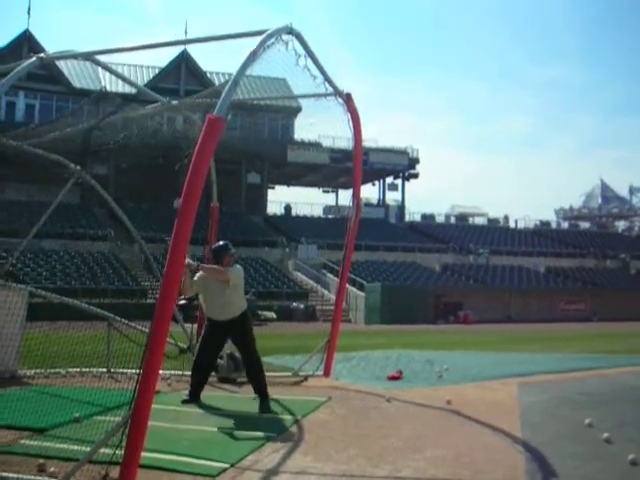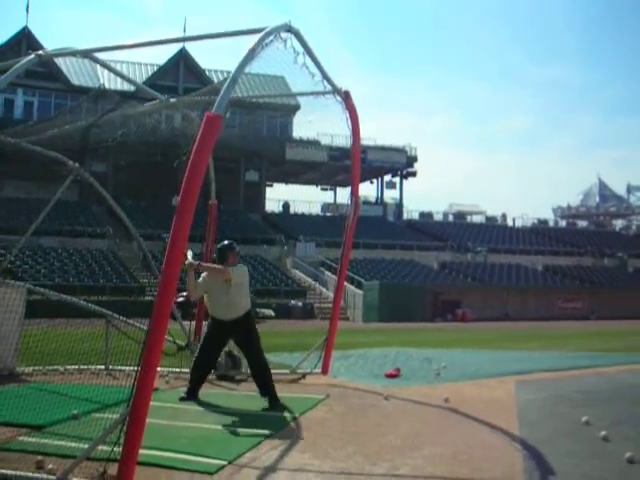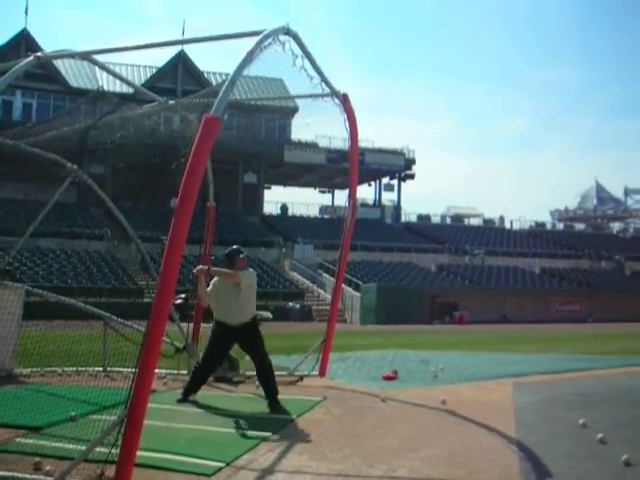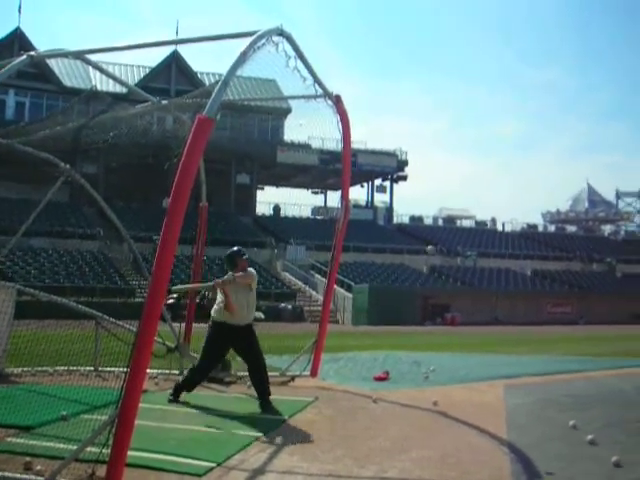
dt=0.1s
person 1, frame 1
left shoulder: (237, 271)
right shoulder: (204, 276)
left elbow: (221, 273)
right elbow: (186, 292)
left wrist: (196, 266)
right wrist: (186, 271)
left hip: (239, 321)
right hip: (215, 323)
left knee: (251, 358)
right knee: (202, 360)
left ankle: (264, 399)
right ankle: (194, 394)
person 1, frame 2
left shoulder: (242, 271)
right shoulder: (208, 276)
left elbow: (223, 272)
right elbow: (193, 295)
left wrist: (198, 265)
right wrist: (191, 271)
left hip: (242, 321)
right hip: (218, 322)
left knee: (256, 358)
right knee: (203, 358)
left ankle: (272, 397)
right ankle: (192, 390)
person 1, frame 3
left shoulder: (249, 274)
right shoulder: (217, 281)
left elbow: (233, 275)
right elbow: (205, 302)
left wrist: (207, 270)
right wrist: (201, 279)
left hip: (248, 326)
right hip: (224, 327)
left knee: (263, 362)
right knee: (208, 362)
left ankle: (273, 399)
right ankle: (188, 391)
person 1, frame 4
left shoulder: (249, 274)
right shoulder: (223, 285)
left elbow: (245, 277)
right elbow: (232, 310)
left wrist: (225, 280)
right wrist: (225, 287)
left hip: (244, 328)
right hip: (221, 328)
left knee: (257, 363)
right knee: (205, 365)
left ankle: (265, 400)
right ankle: (179, 389)
